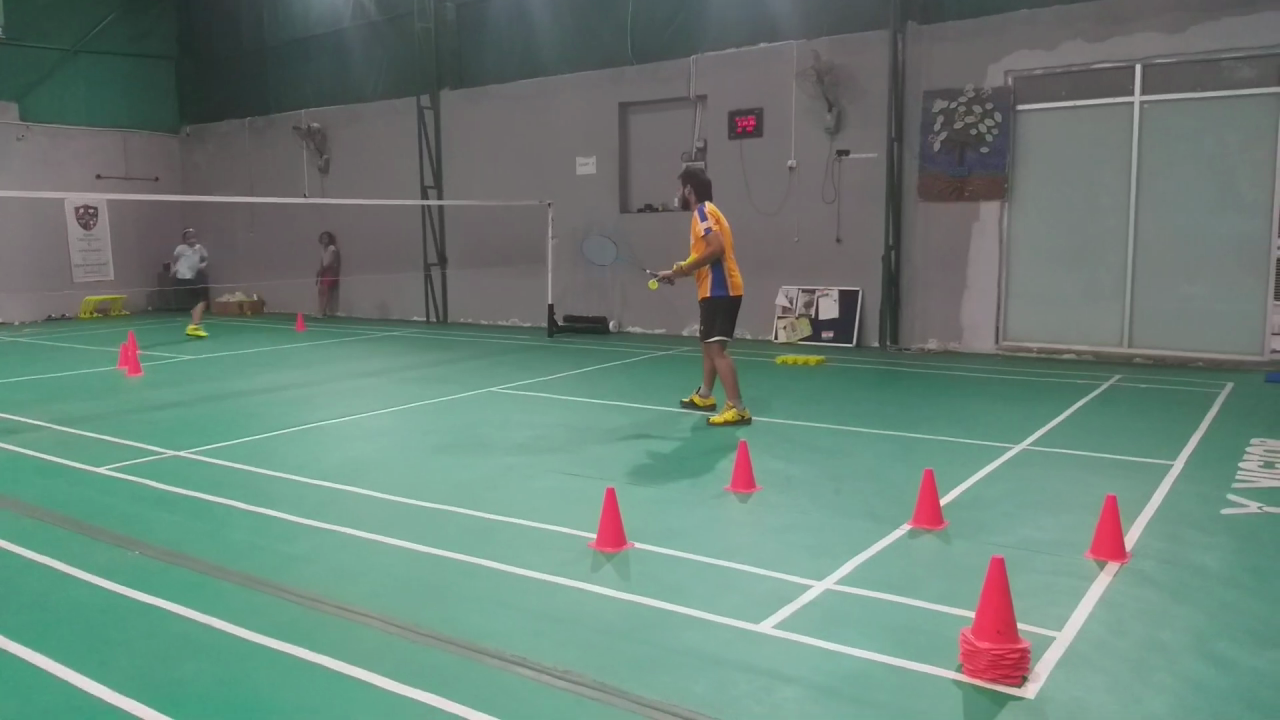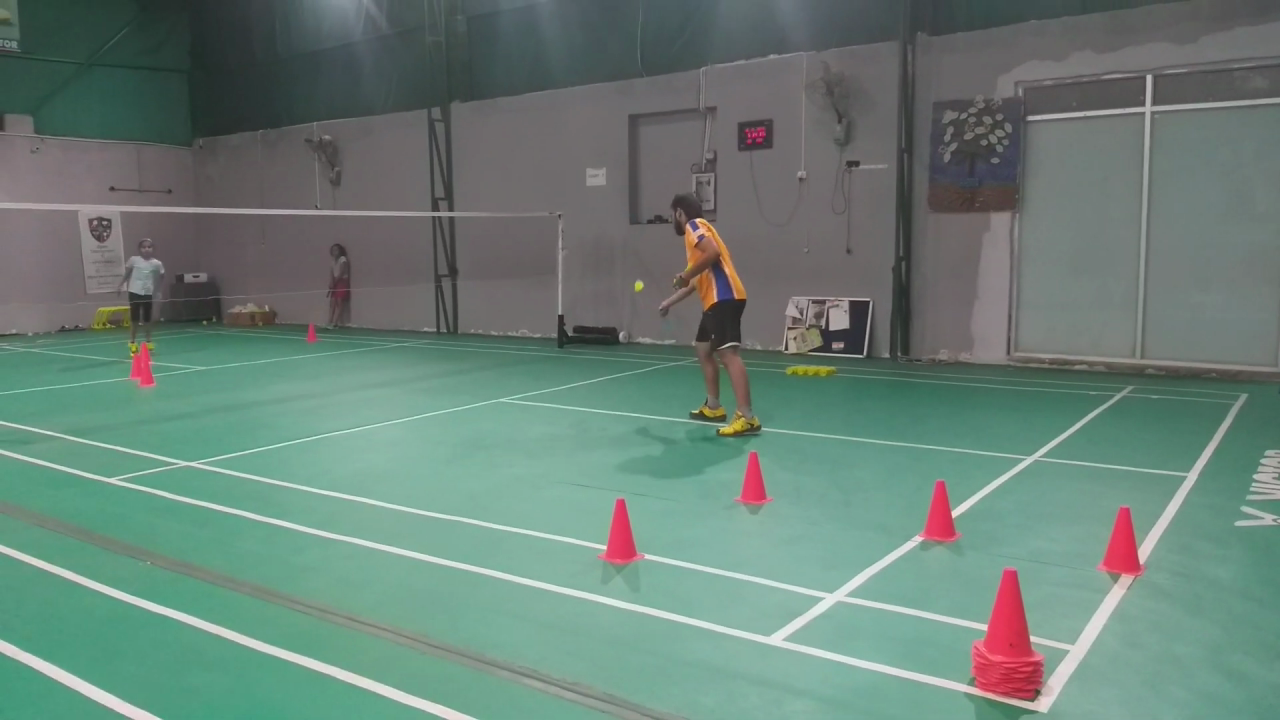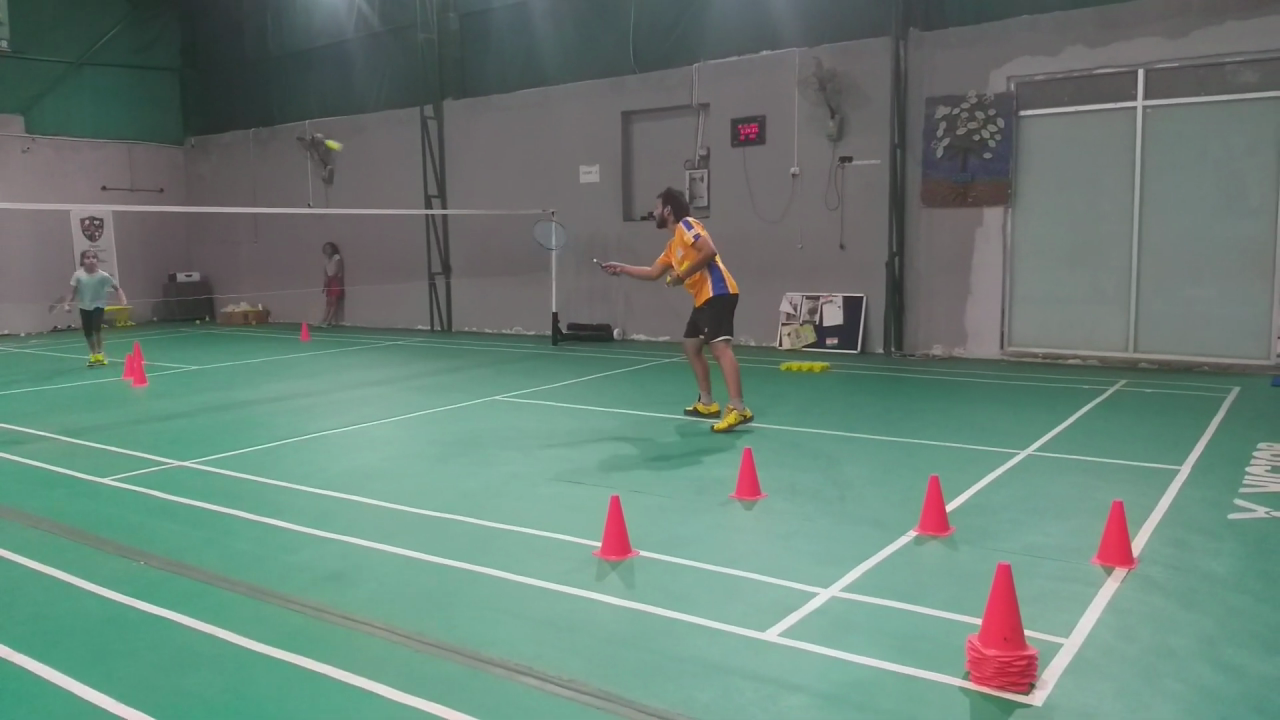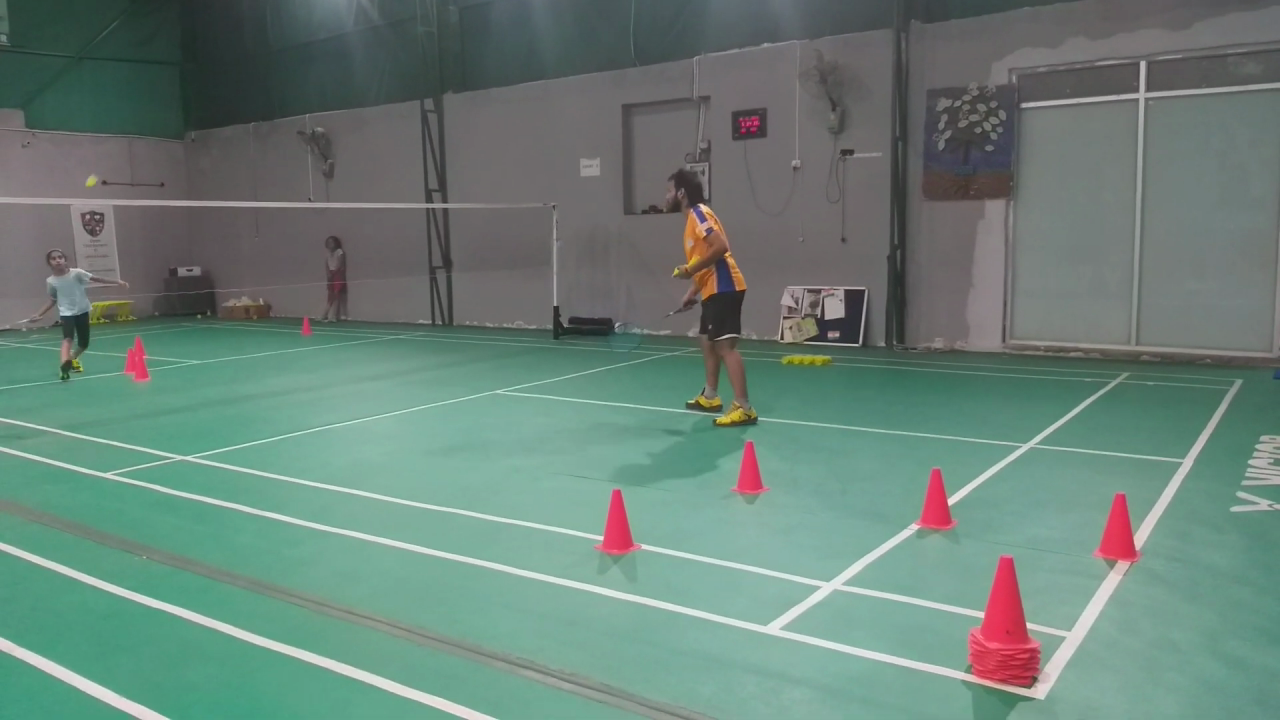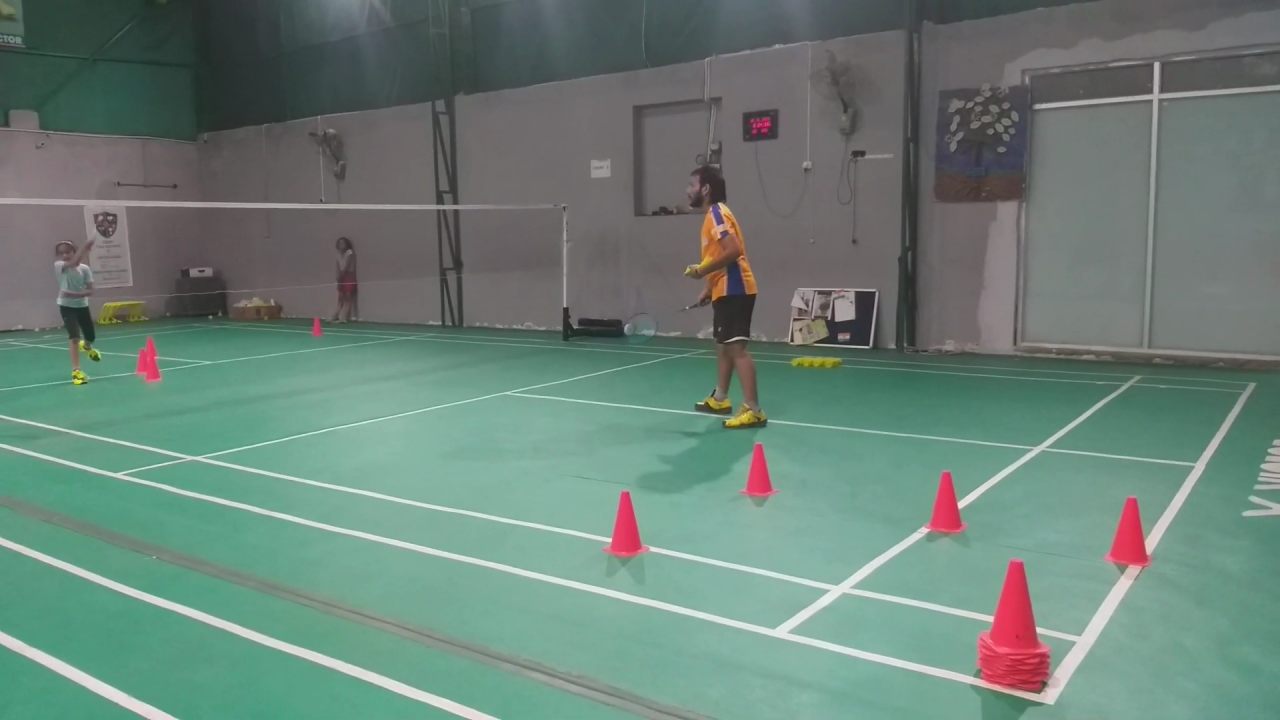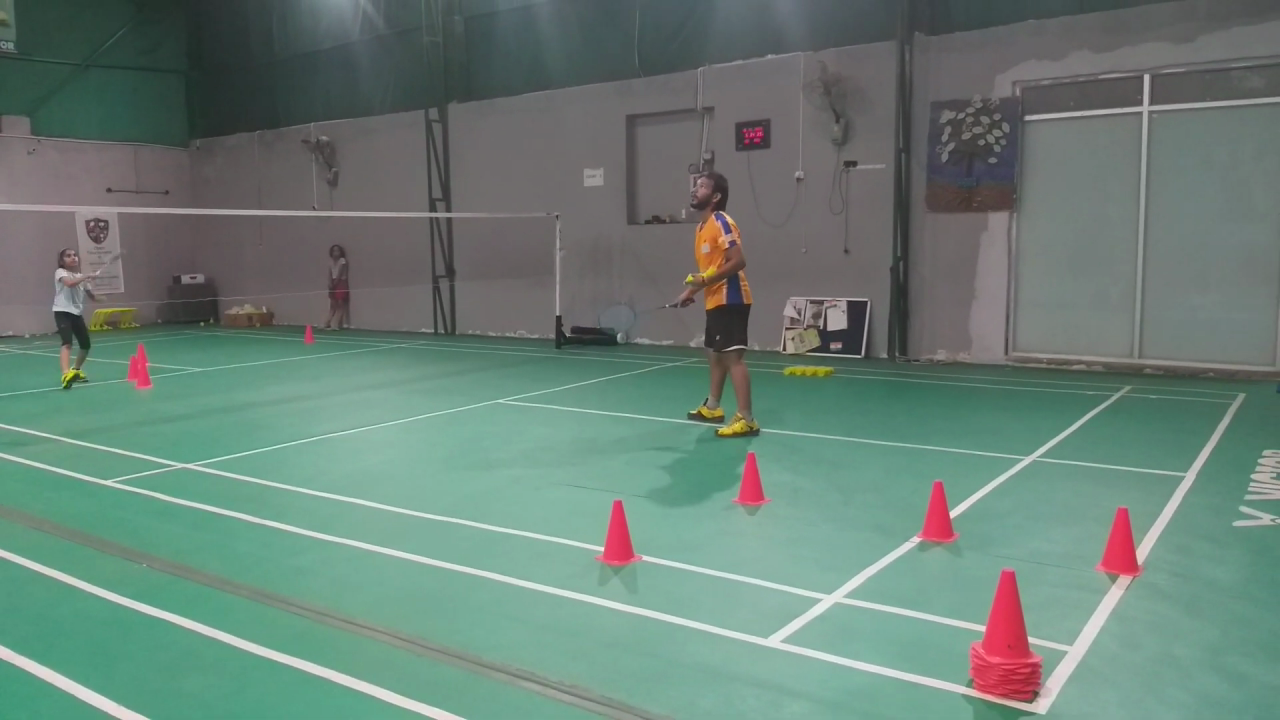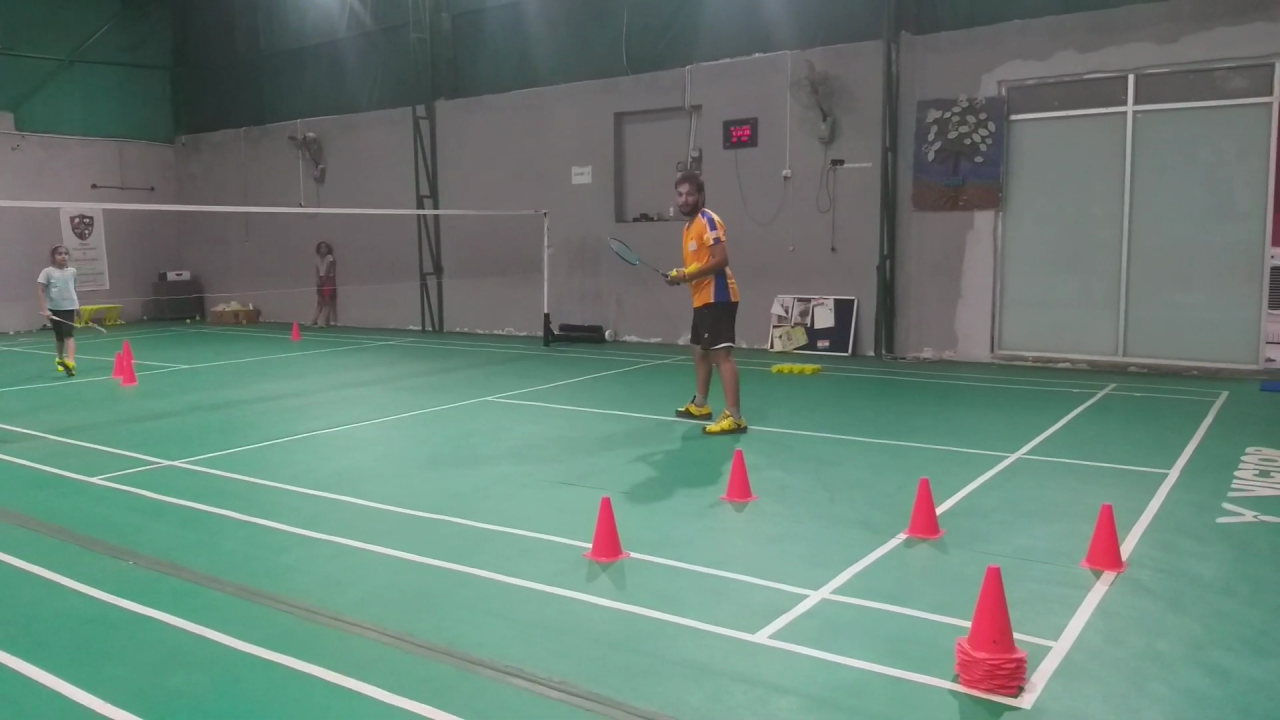
dt=0.5s
person 1, frame 1
left shoulder: (703, 212)
right shoulder: (706, 212)
left elbow: (717, 249)
left wrist: (687, 267)
right wrist: (676, 272)
left hip: (719, 291)
right hip: (718, 290)
left knee: (716, 348)
right knee: (709, 345)
left ankle: (738, 409)
right ankle: (704, 396)
person 1, frame 2
left shoulder: (694, 226)
right shoulder: (692, 239)
left elbow: (714, 253)
right elbow: (692, 285)
left wrist: (686, 275)
right wrist: (669, 301)
left hip: (725, 299)
right hip: (714, 302)
left knee: (728, 355)
right knee: (704, 351)
left ankle: (747, 417)
right ankle: (713, 407)
person 1, frame 3
left shoulder: (687, 225)
right shoulder: (673, 244)
left elbow: (710, 251)
right elbow: (654, 273)
left wrist: (682, 274)
right wrist: (621, 268)
left hip: (718, 294)
right hip: (704, 299)
left knee: (721, 348)
right knee: (691, 347)
left ankle: (739, 409)
right ankle: (707, 403)
person 1, frame 4
left shoulder: (699, 213)
right shoulder: (692, 218)
left elbow: (720, 247)
left wrist: (689, 269)
right wrist: (691, 293)
left hip: (723, 289)
right hip: (713, 290)
left knee: (726, 346)
right knee: (708, 343)
left ankle: (744, 408)
right ankle: (710, 397)
person 1, frame 5
left shoulder: (717, 213)
right shoulder: (712, 215)
left elbow: (733, 252)
left wrist: (701, 270)
right wrist: (709, 288)
left hip: (734, 291)
right hip: (725, 291)
left knee: (737, 348)
right knee: (723, 346)
left ankle: (753, 410)
right ankle: (720, 399)
person 1, frame 6
left shoulder: (722, 222)
right shoulder: (701, 227)
left elbow: (738, 261)
left wrist: (706, 280)
right wrist: (692, 290)
left hip: (729, 300)
right hip: (715, 302)
left knee: (733, 357)
right knee: (715, 354)
left ankle: (746, 419)
right ankle: (712, 408)
person 1, frame 7
left shoulder: (708, 220)
right shoulder: (689, 226)
left elbow: (721, 259)
left wrist: (688, 275)
right wrist: (681, 275)
left hip: (717, 298)
right hip: (702, 300)
left knee: (721, 354)
right knee: (700, 352)
left ankle: (734, 417)
right ankle: (700, 405)
